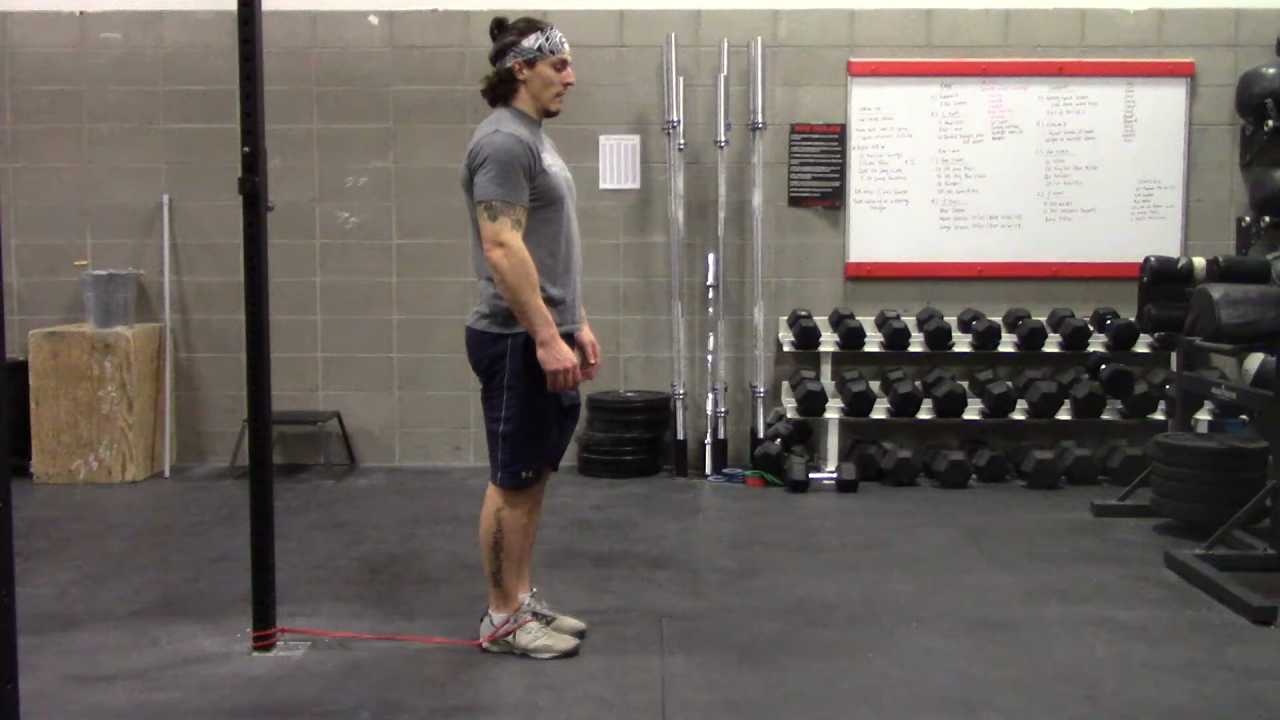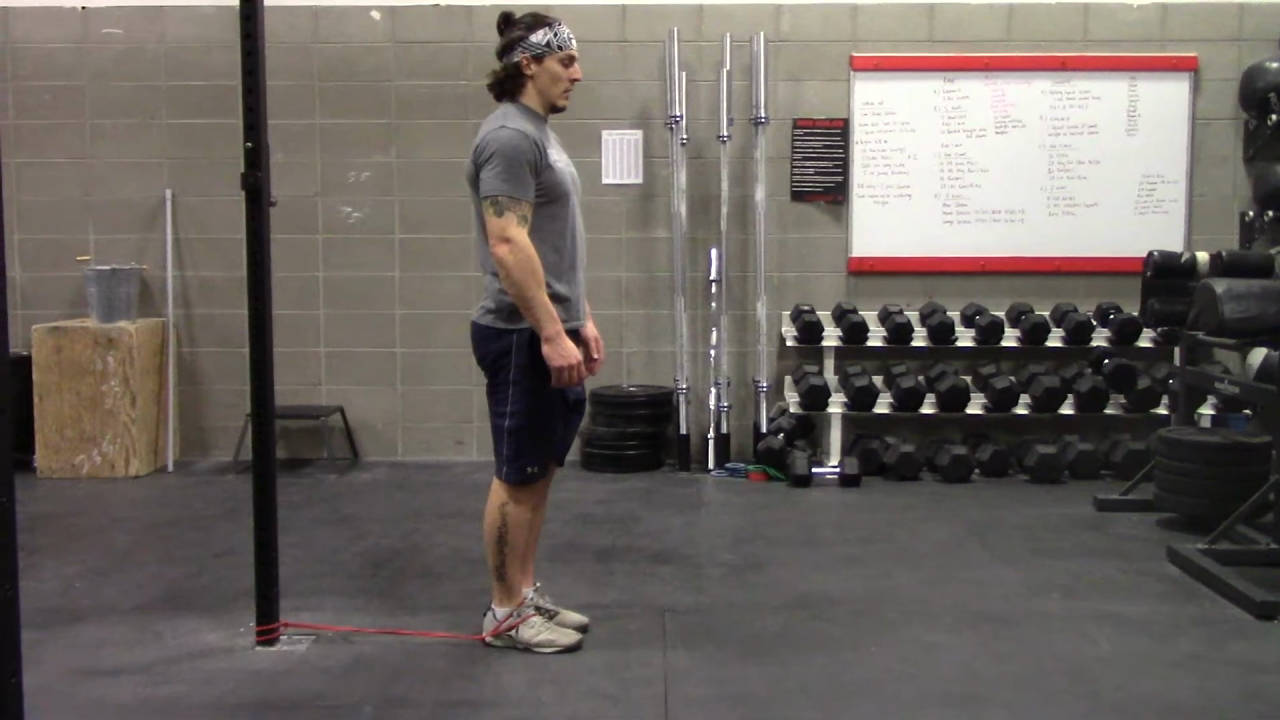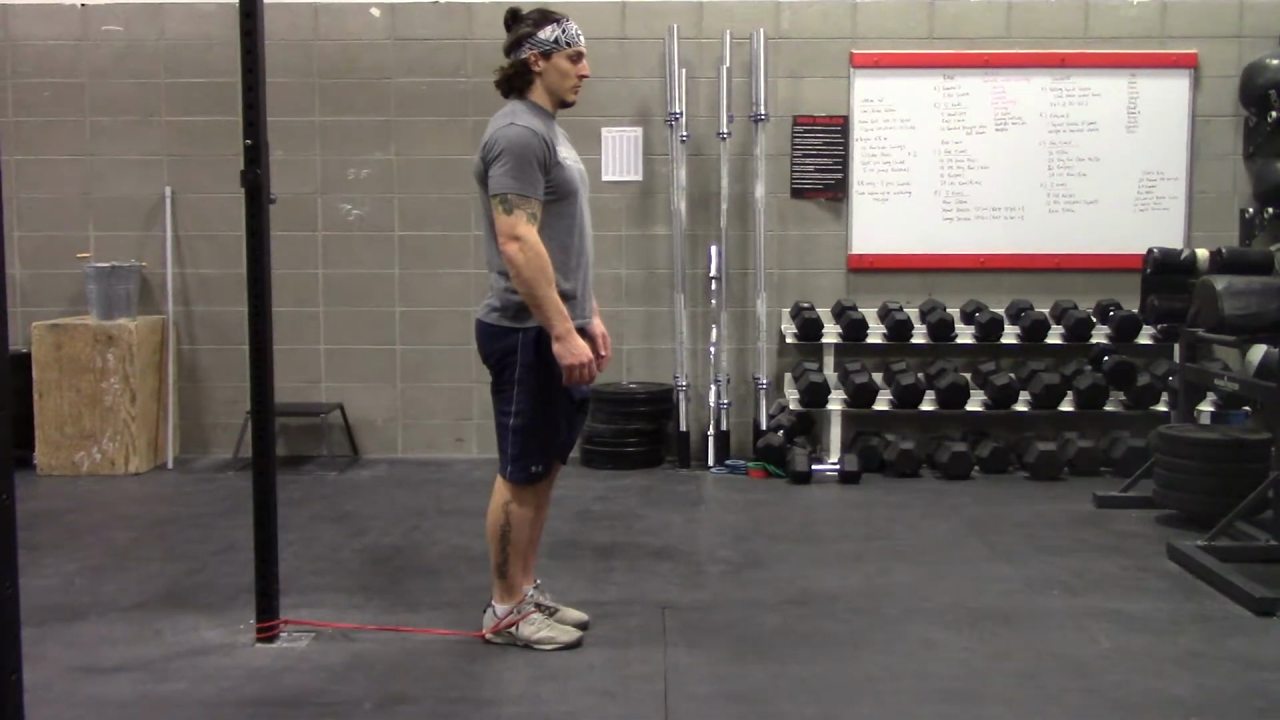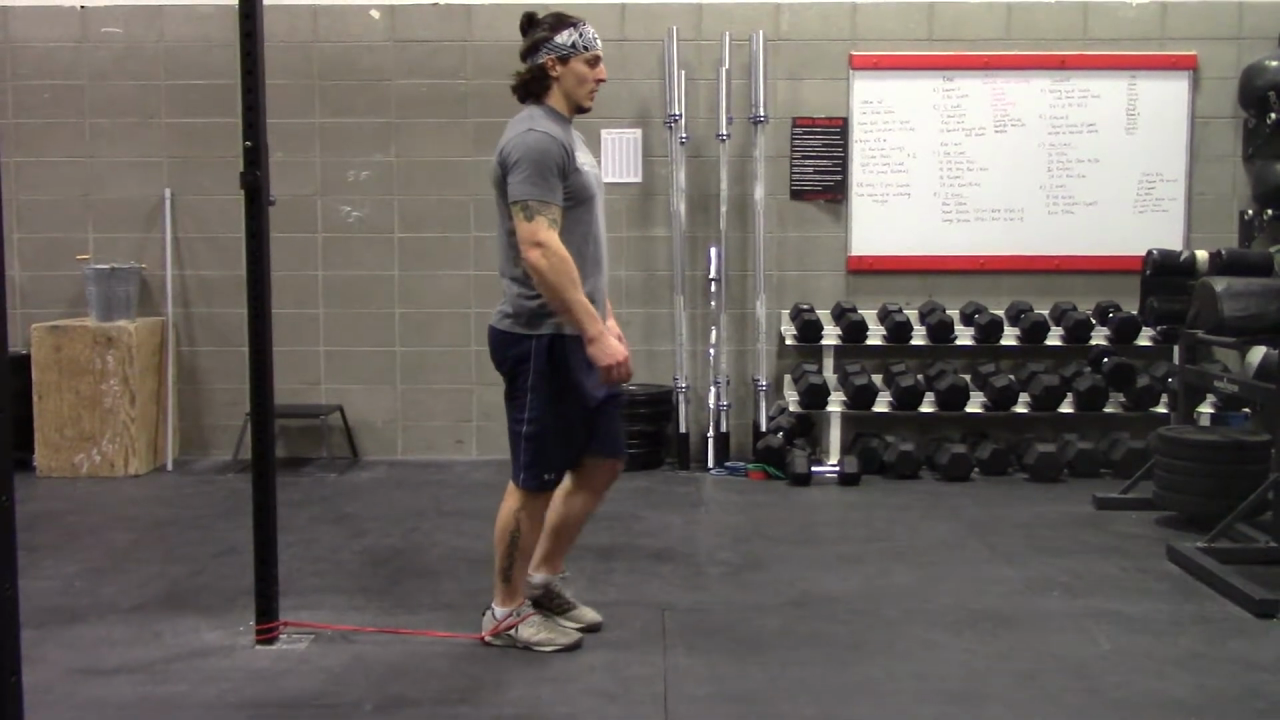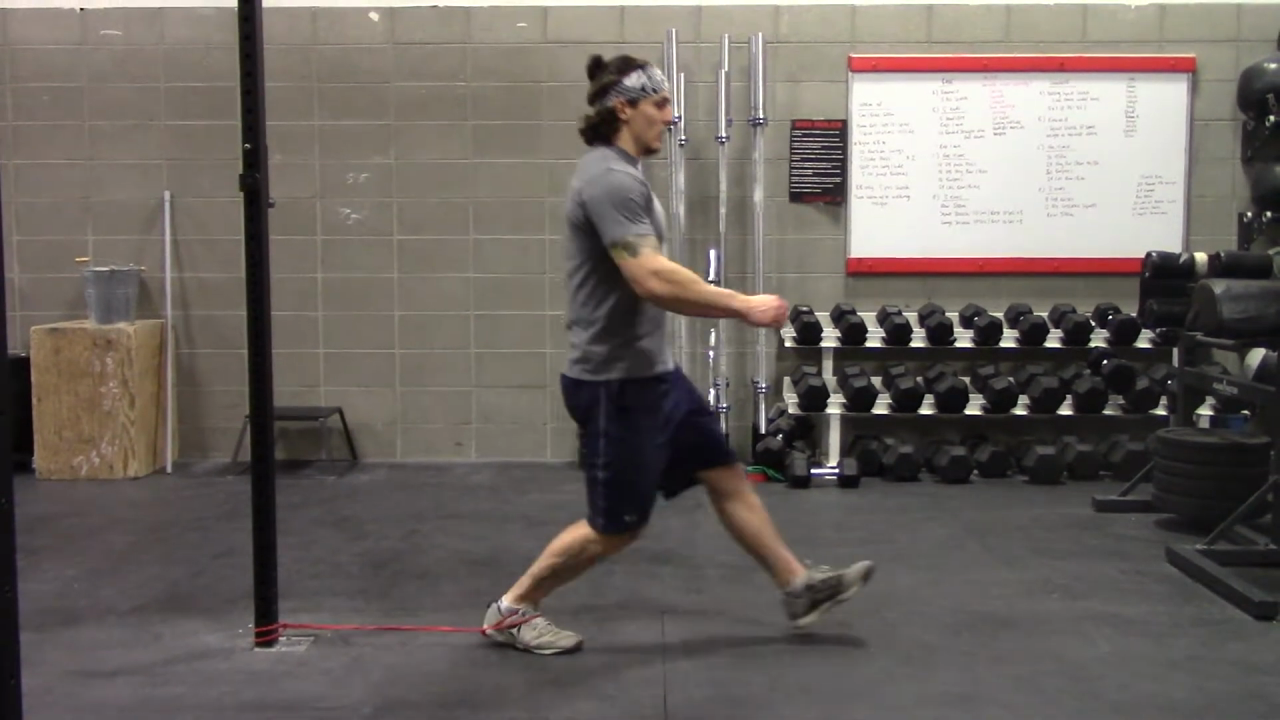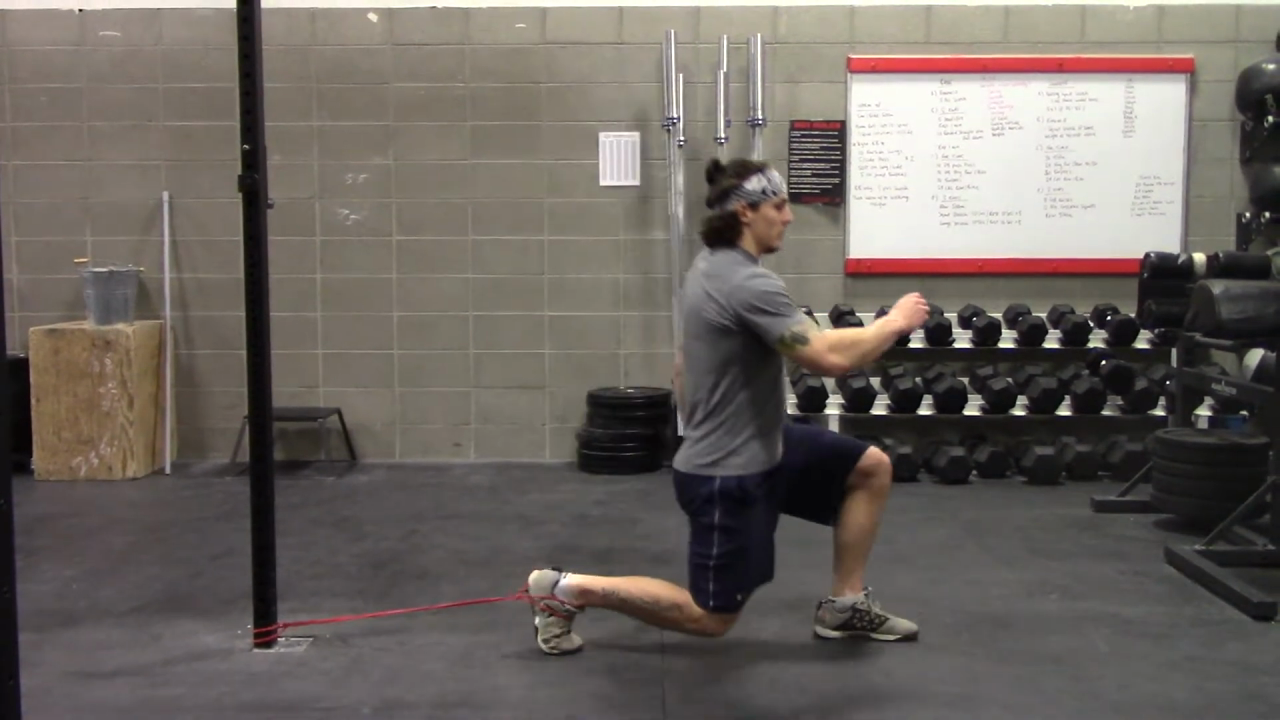
dt=0.4s
person 1, frame 1
left shoulder: (534, 139)
right shoulder: (503, 141)
right elbow: (503, 249)
left wrist: (577, 325)
right wrist: (547, 339)
left hip: (545, 335)
right hip: (518, 341)
left knee: (533, 478)
right knee: (512, 481)
left ankle: (522, 600)
right ankle: (502, 619)
person 1, frame 2
left shoulder: (538, 135)
right shoulder: (509, 137)
right elbow: (509, 245)
left wrist: (581, 322)
right wrist: (552, 336)
left hip: (550, 332)
right hip: (524, 338)
left knee: (540, 473)
right knee: (518, 477)
left ankle: (527, 595)
right ankle: (506, 613)
person 1, frame 3
left shoulder: (547, 131)
right shoulder: (519, 134)
right elbow: (518, 243)
left wrist: (589, 318)
right wrist: (562, 334)
left hip: (556, 330)
right hip: (530, 335)
left knee: (542, 470)
right knee: (522, 475)
left ankle: (525, 590)
right ankle: (506, 609)
person 1, frame 4
left shoulder: (561, 134)
right shoulder: (536, 139)
right elbow: (539, 249)
left wrist: (606, 320)
right wrist: (599, 335)
left hip: (573, 337)
right hip: (542, 340)
left knee: (601, 463)
right knee: (536, 480)
left ankle: (541, 581)
right ankle: (506, 613)
person 1, frame 5
left shoulder: (615, 172)
right shoulder: (611, 181)
right elbow: (654, 280)
right wrist: (747, 306)
left hip: (651, 371)
right hip: (615, 384)
left knee: (725, 478)
right knee: (618, 525)
left ankle: (803, 587)
right ankle: (513, 610)
person 1, frame 6
left shoulder: (710, 269)
right shoulder: (748, 284)
left elbow: (686, 367)
right elbow: (830, 357)
right wrist: (895, 322)
left hip: (756, 448)
right hip: (729, 475)
left knee: (871, 469)
right knee: (710, 618)
left ankle: (845, 603)
right ankle: (564, 590)
